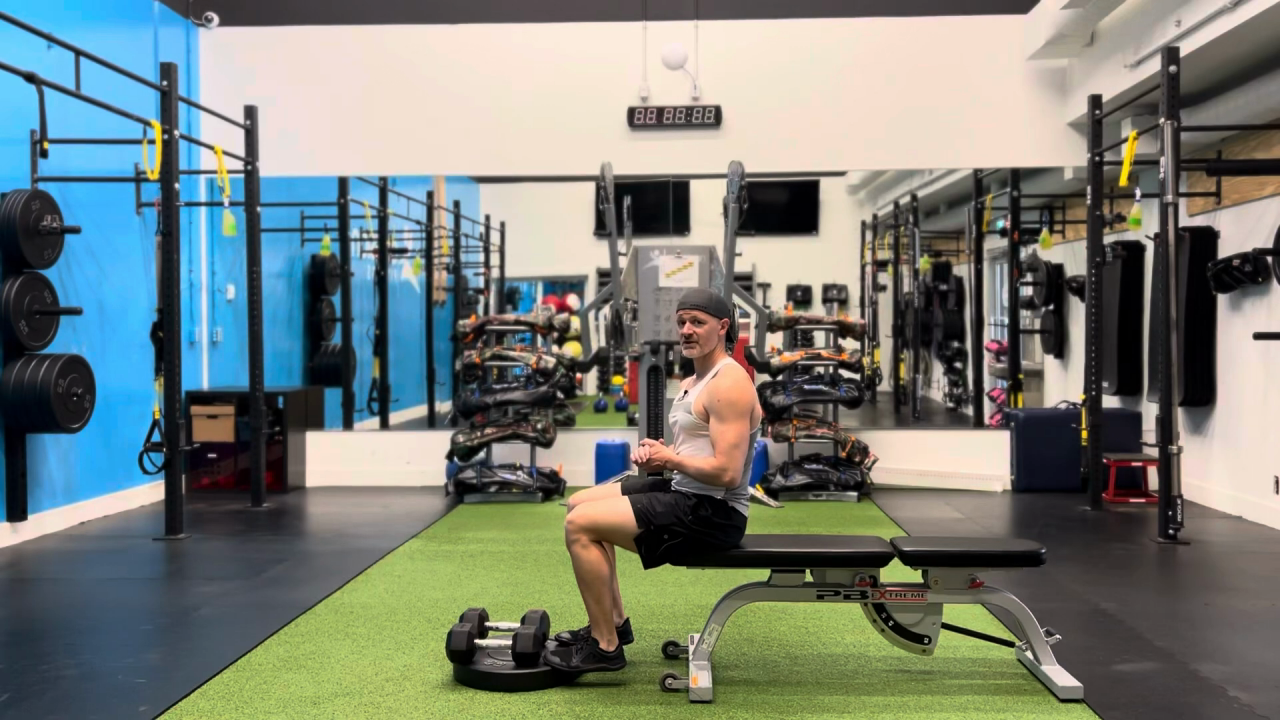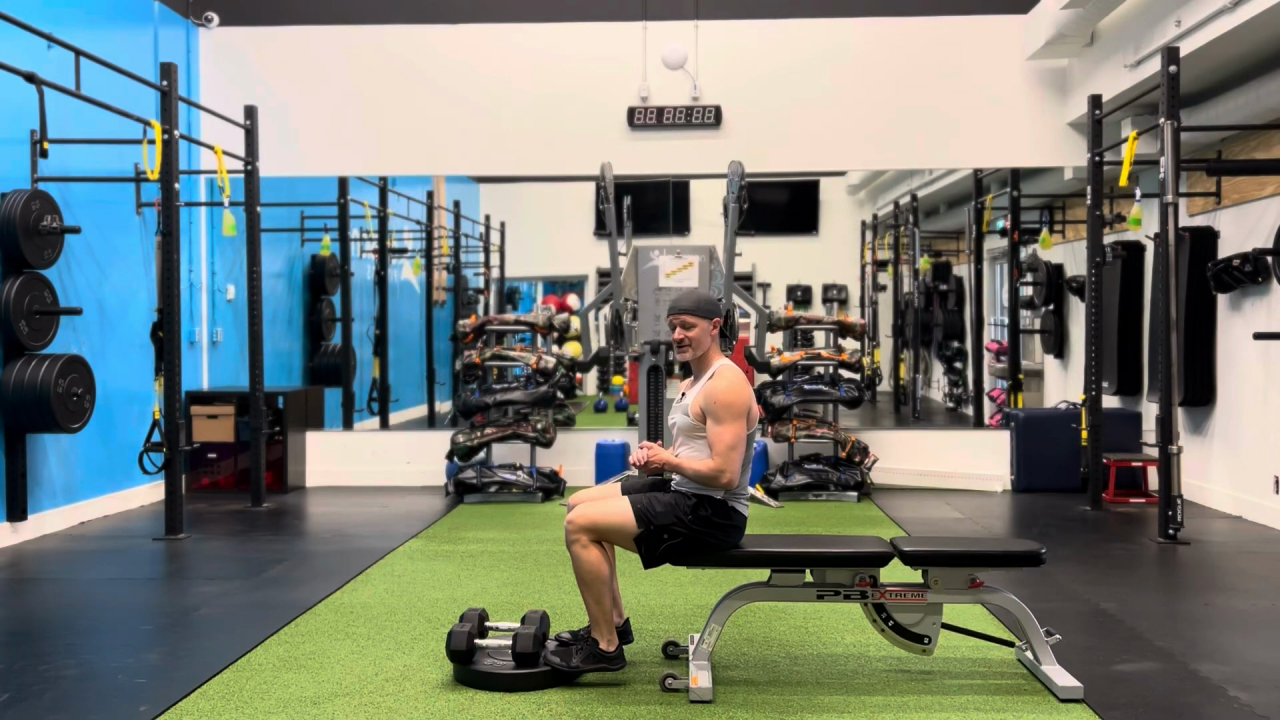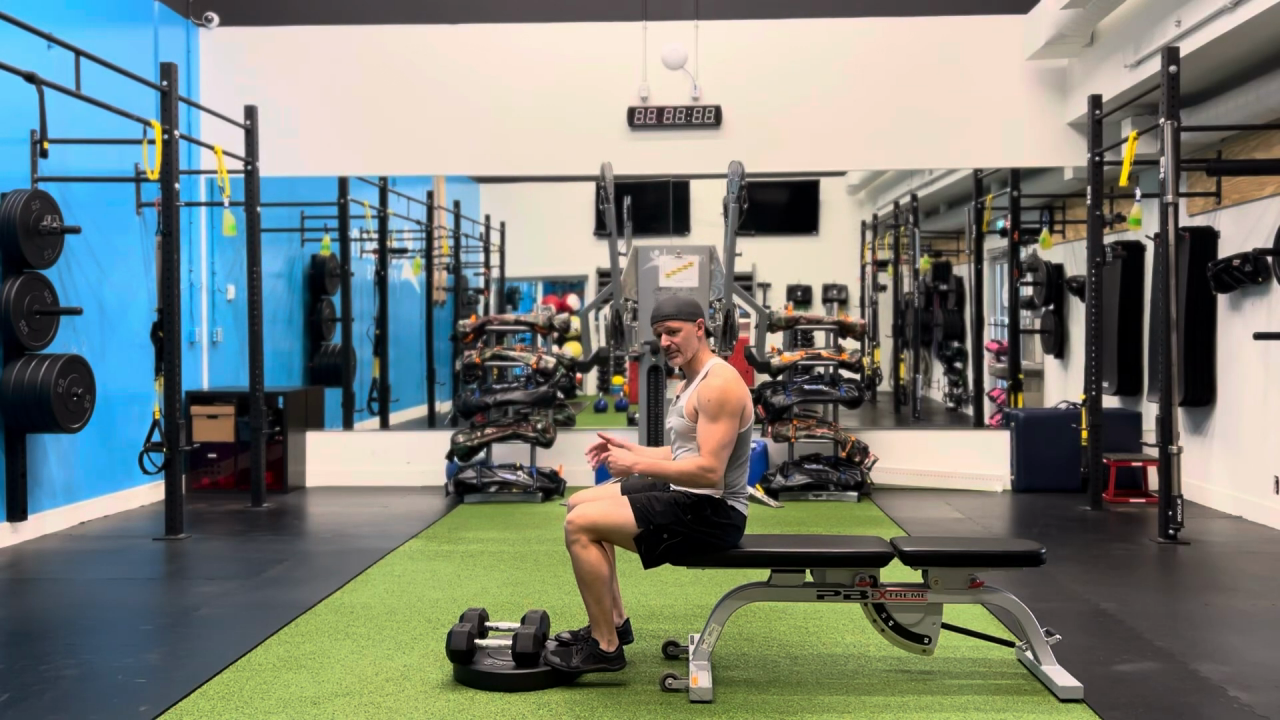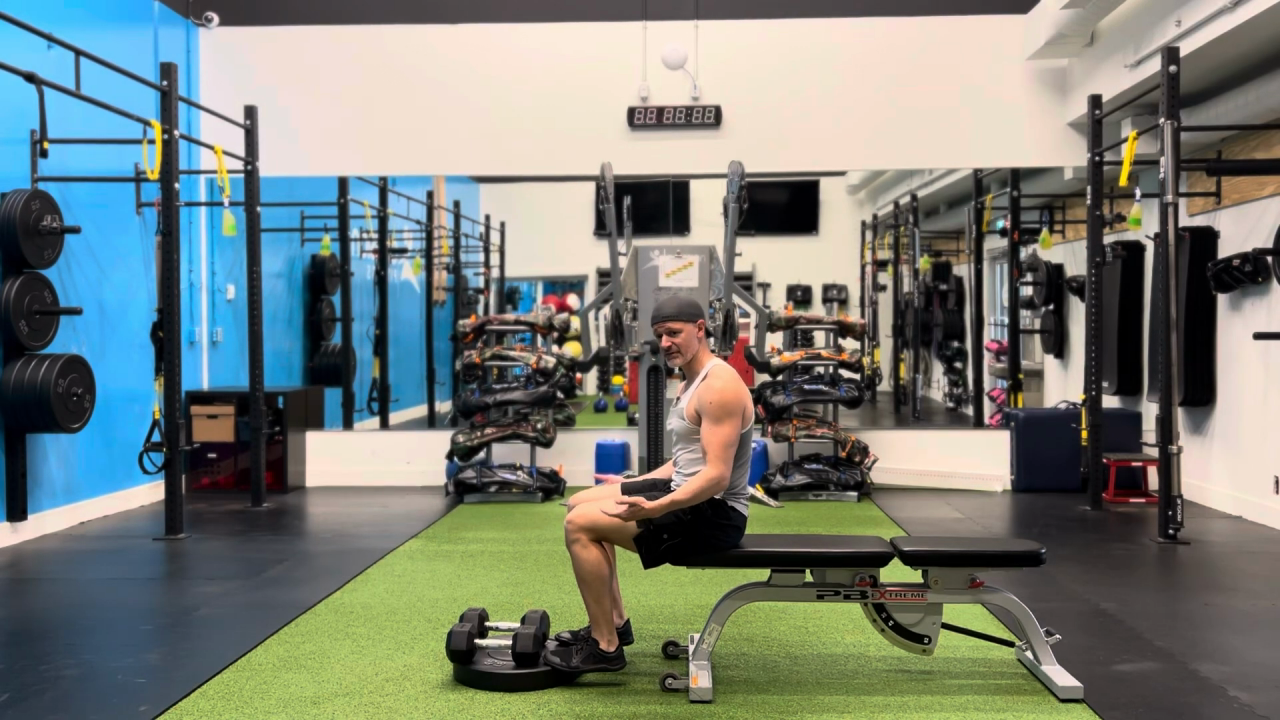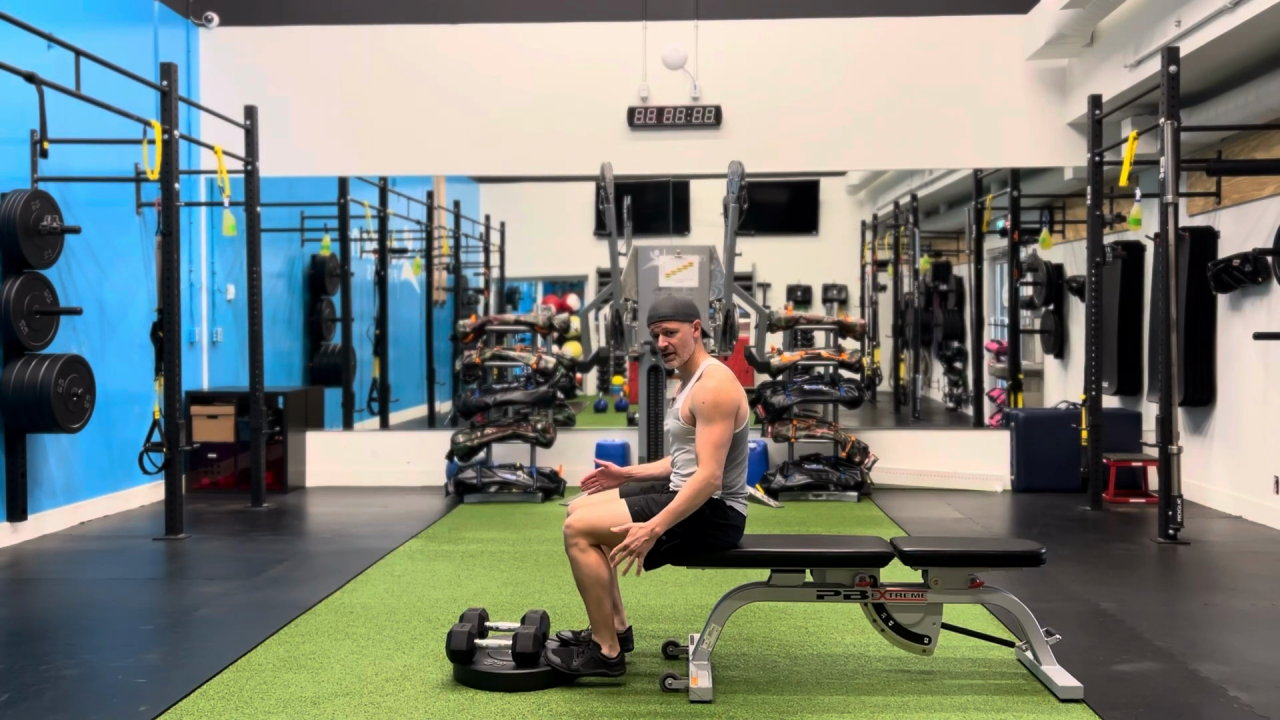
dt=1s
person 1, frame 1
left shoulder: (729, 385)
right shoulder: (692, 382)
left elbow: (726, 473)
left wrist: (668, 460)
right wrist: (654, 452)
left hip: (712, 512)
right hip: (686, 495)
left knee: (580, 524)
right knee: (579, 505)
left ankle: (605, 645)
right ankle: (613, 621)
person 1, frame 2
left shoulder: (725, 385)
right shoulder: (693, 382)
left elbow: (724, 474)
left wrist: (667, 461)
right wrist: (652, 455)
left hip: (712, 512)
right hip: (688, 497)
left knee: (580, 525)
right knee: (579, 505)
left ankle: (605, 646)
right ankle: (613, 622)
person 1, frame 3
left shoulder: (719, 384)
right shoulder: (692, 381)
left elbow: (709, 471)
left wrist: (638, 466)
right wrist: (629, 449)
left hip: (712, 512)
right hip: (691, 499)
left knee: (580, 525)
right knee: (580, 504)
left ankle: (605, 646)
right ankle: (613, 622)
person 1, frame 4
left shoulder: (719, 386)
right shoulder: (692, 383)
left elbow: (717, 476)
left wrist: (654, 509)
right wrist: (632, 484)
left hip: (712, 514)
right hip: (691, 498)
left knee: (580, 525)
right knee: (581, 504)
left ankle: (605, 646)
right ankle: (614, 622)
person 1, frame 5
left shoulder: (714, 386)
right shoulder: (691, 382)
left elbow: (709, 477)
left wrist: (653, 529)
right wrist: (628, 474)
left hip: (712, 512)
right hip: (687, 496)
left knee: (579, 529)
right knee: (579, 509)
left ankle: (606, 650)
right ankle: (614, 627)
